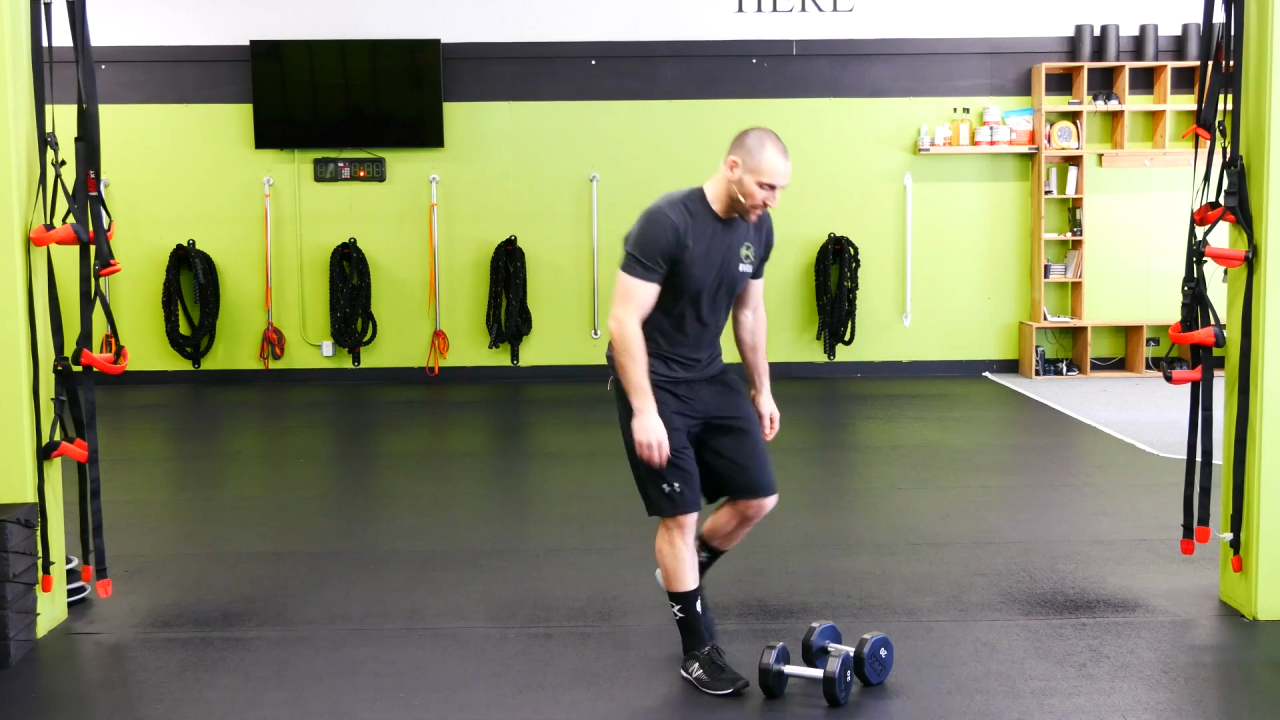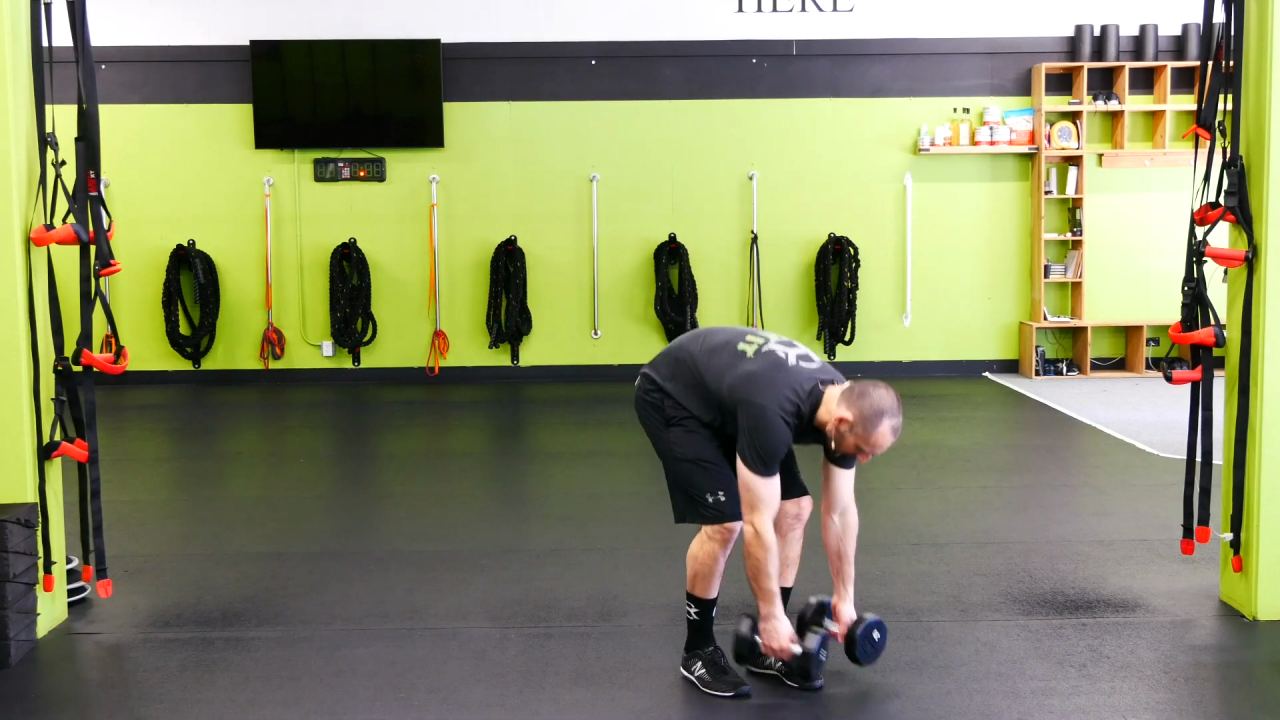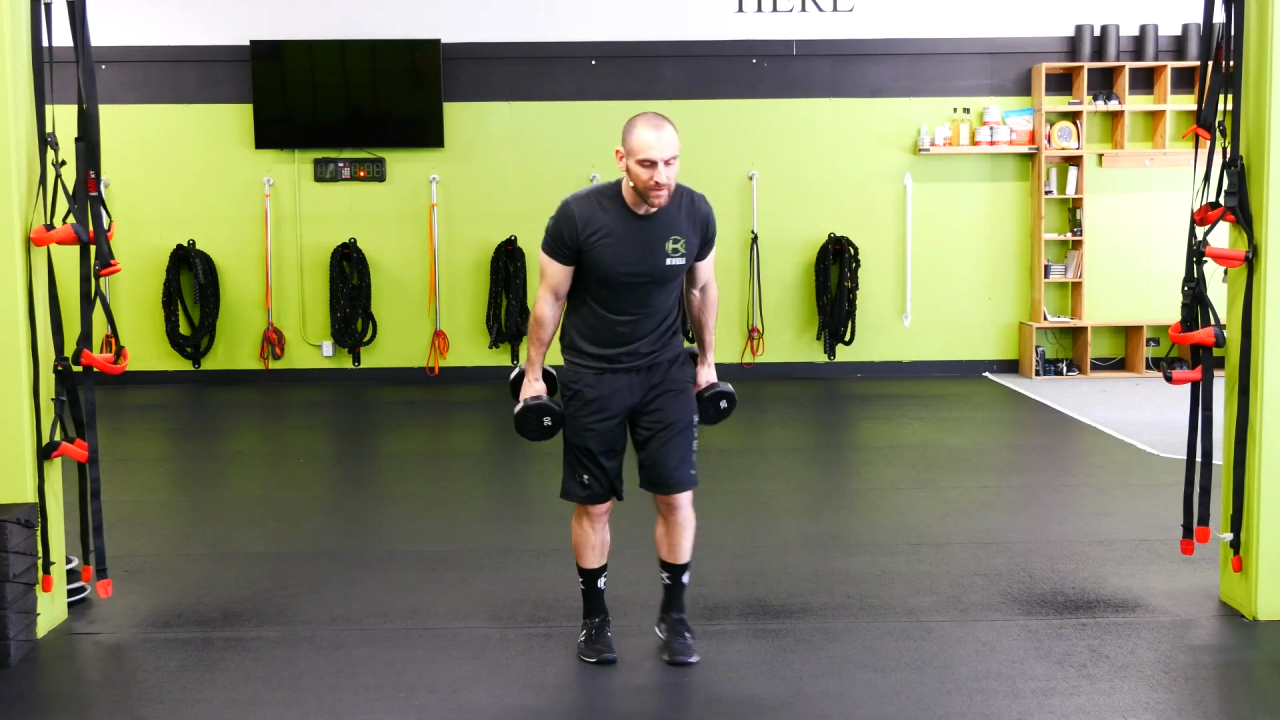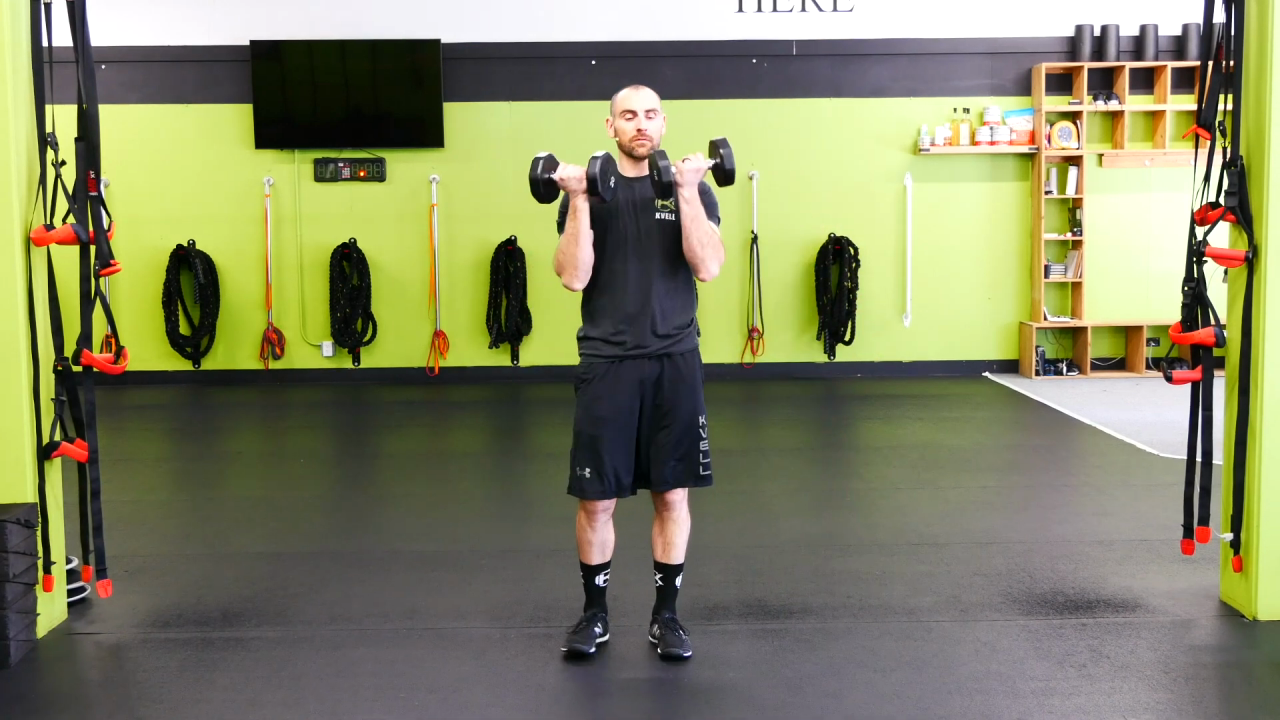
dt=1s
person 1, frame 1
left shoulder: (758, 229)
right shoulder: (666, 223)
left elbow: (749, 311)
right elbow: (626, 323)
left wrist: (763, 390)
right wrist: (643, 411)
left hip: (712, 378)
right hip: (655, 378)
left knee: (757, 496)
right knee: (679, 514)
left ankle: (682, 584)
right ankle: (695, 646)
person 1, frame 2
left shoulder: (845, 406)
right shoulder: (772, 415)
left elbow: (840, 512)
right elbow: (758, 526)
left wrist: (844, 598)
right wrist: (771, 618)
left hip: (725, 396)
right hip: (671, 396)
left knee: (795, 508)
right knee: (723, 521)
left ankle: (769, 647)
right ankle: (698, 650)
person 1, frame 3
left shoulder: (696, 212)
right shoulder: (579, 216)
left elbow: (703, 288)
right elbow: (550, 298)
left wrist: (707, 359)
right wrist: (533, 373)
left hip: (665, 371)
right hip: (593, 376)
left knee: (676, 495)
right knee: (593, 503)
left ankle: (673, 613)
right ankle: (594, 617)
person 1, frame 4
left shoulder: (694, 189)
right shoulder: (585, 193)
left elbow: (708, 267)
right elbow: (573, 277)
left wrist: (687, 191)
right wrist: (578, 200)
left hip: (674, 360)
right hip: (606, 362)
left knee: (672, 493)
right knee: (596, 499)
left ankle: (665, 613)
right ankle: (594, 611)
